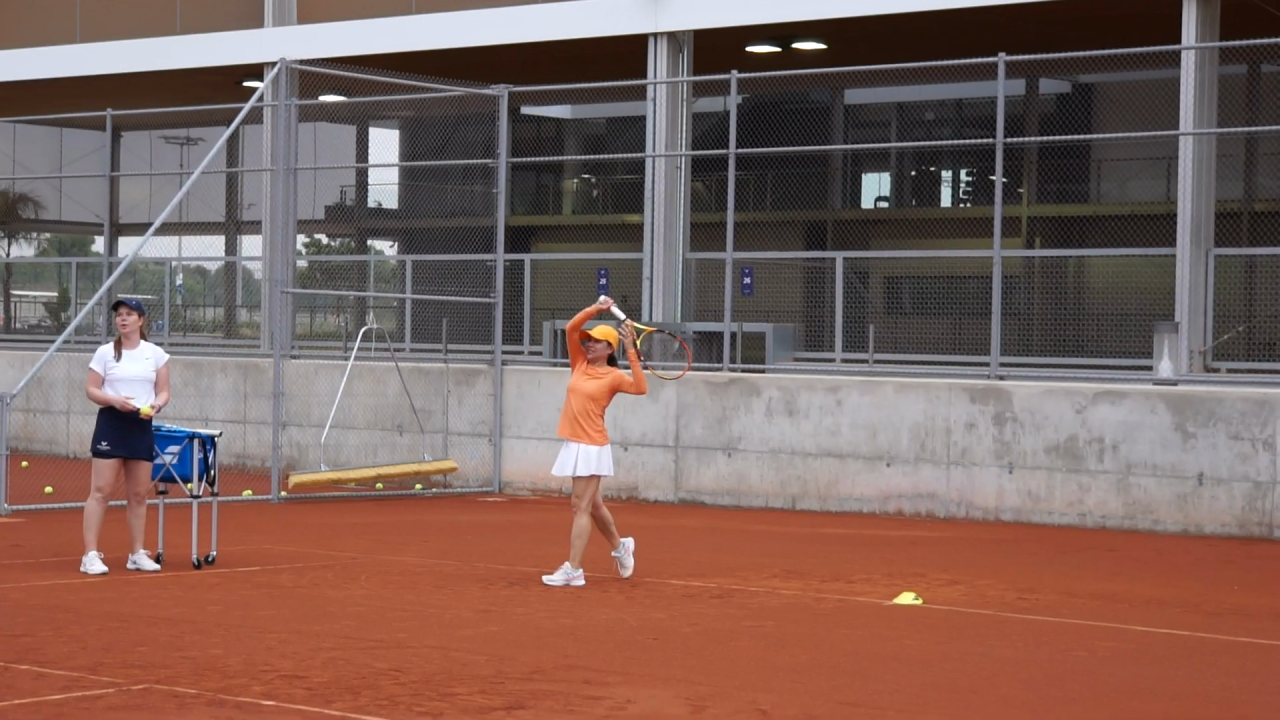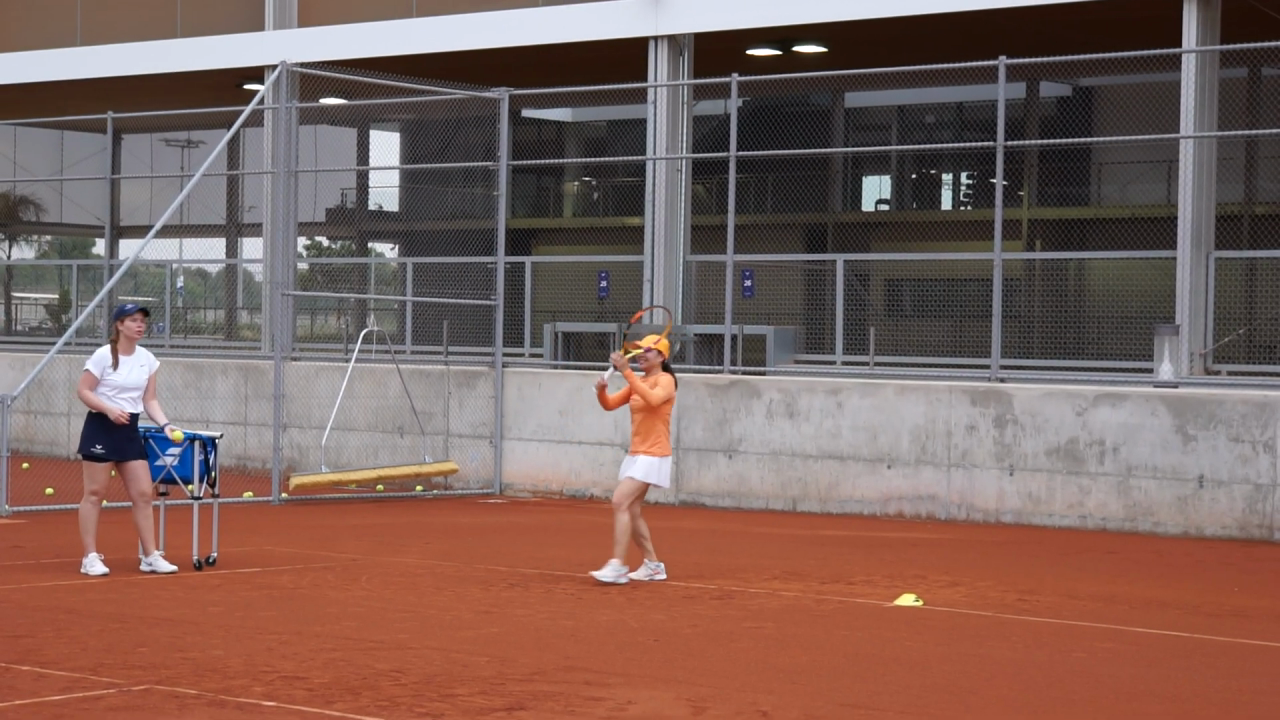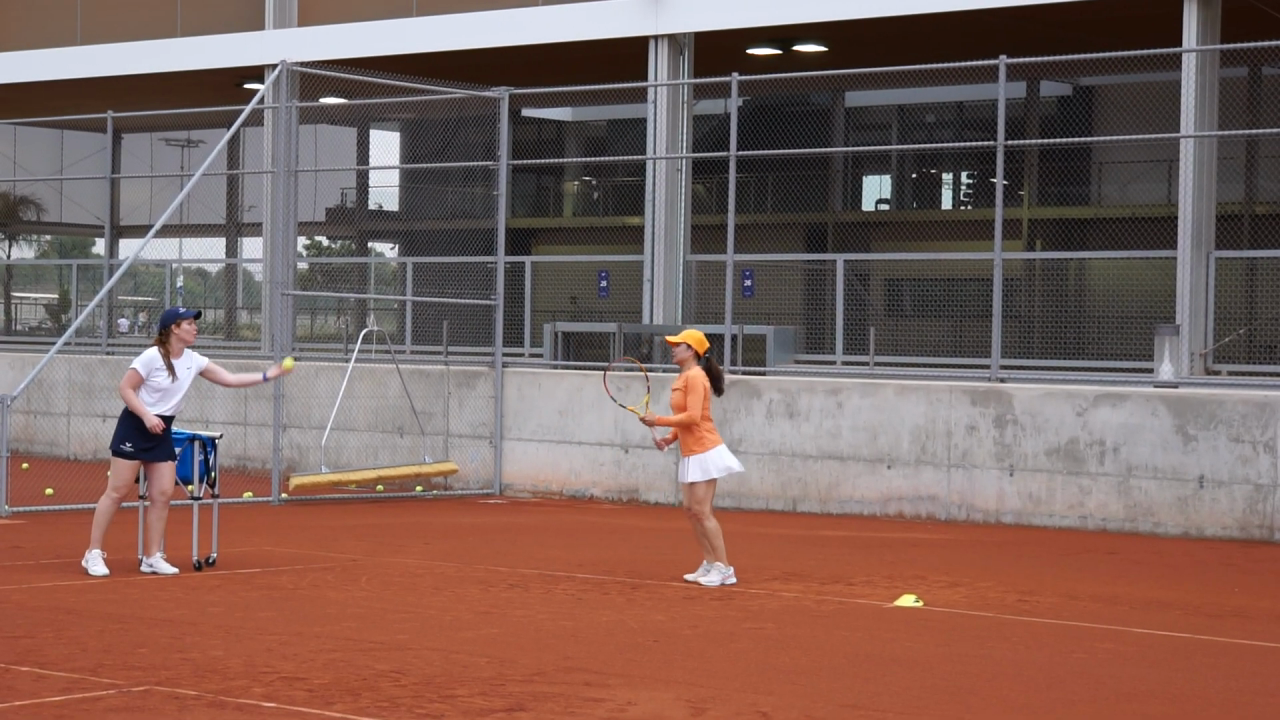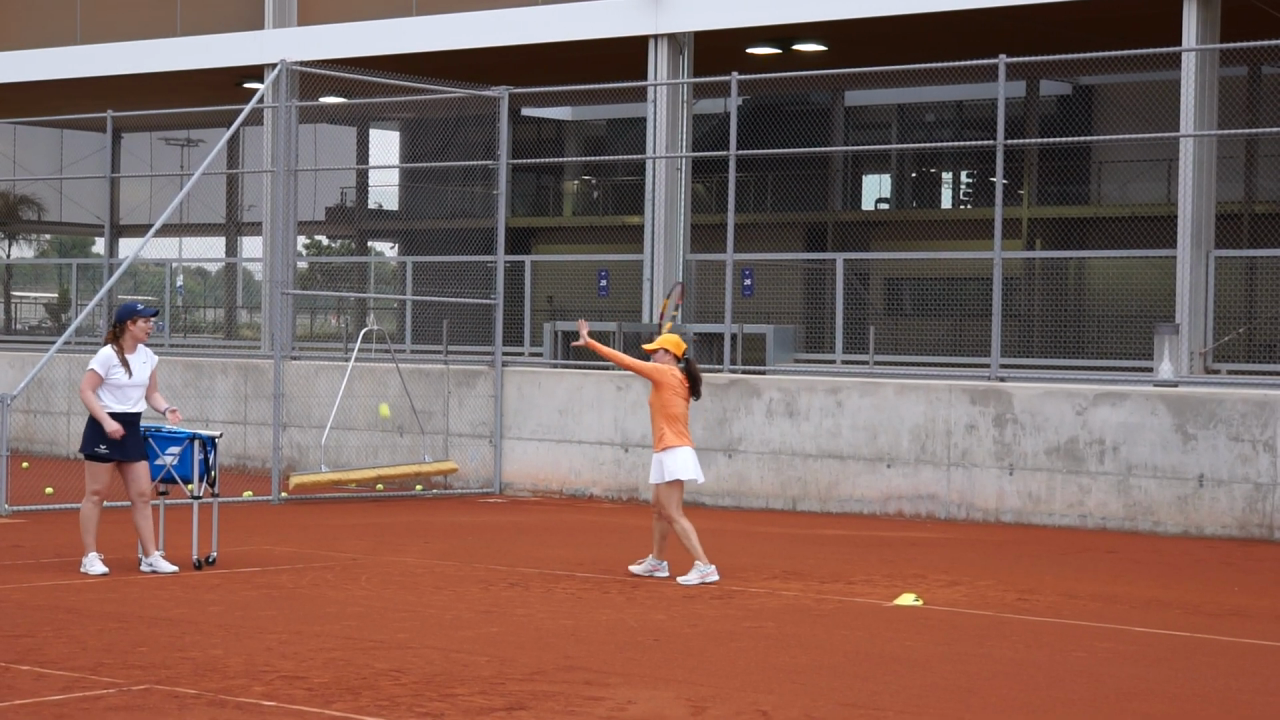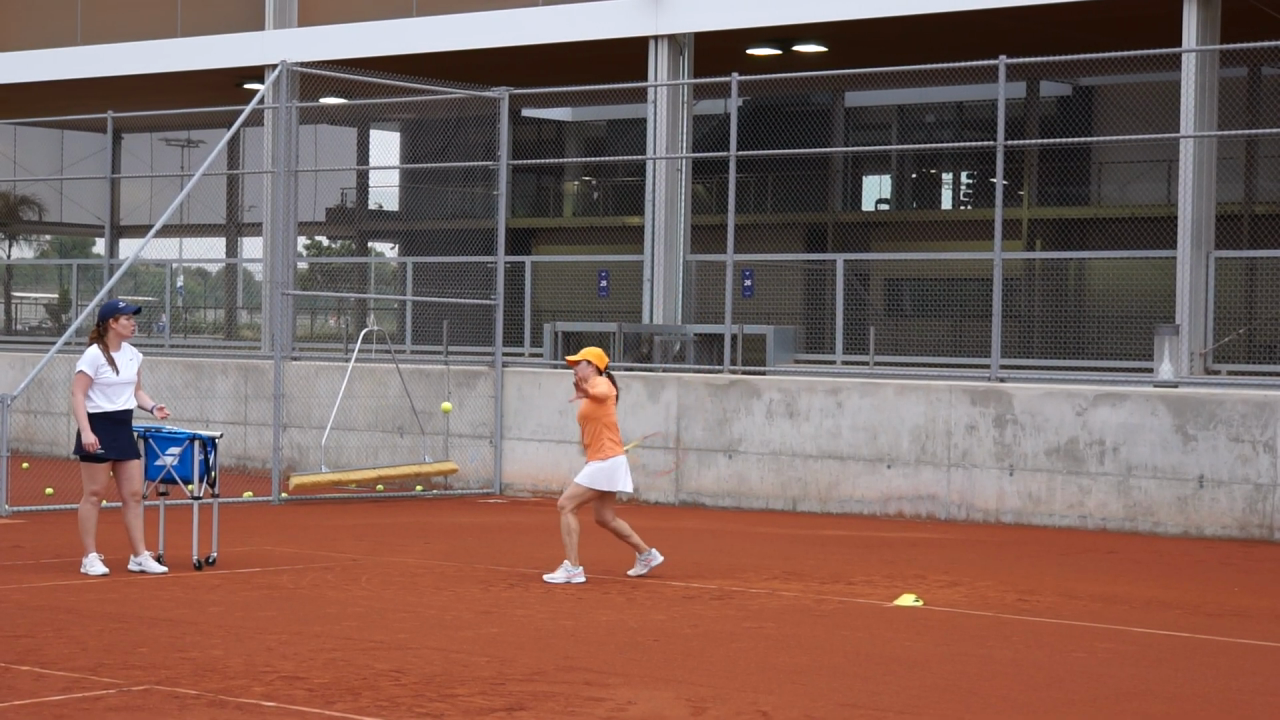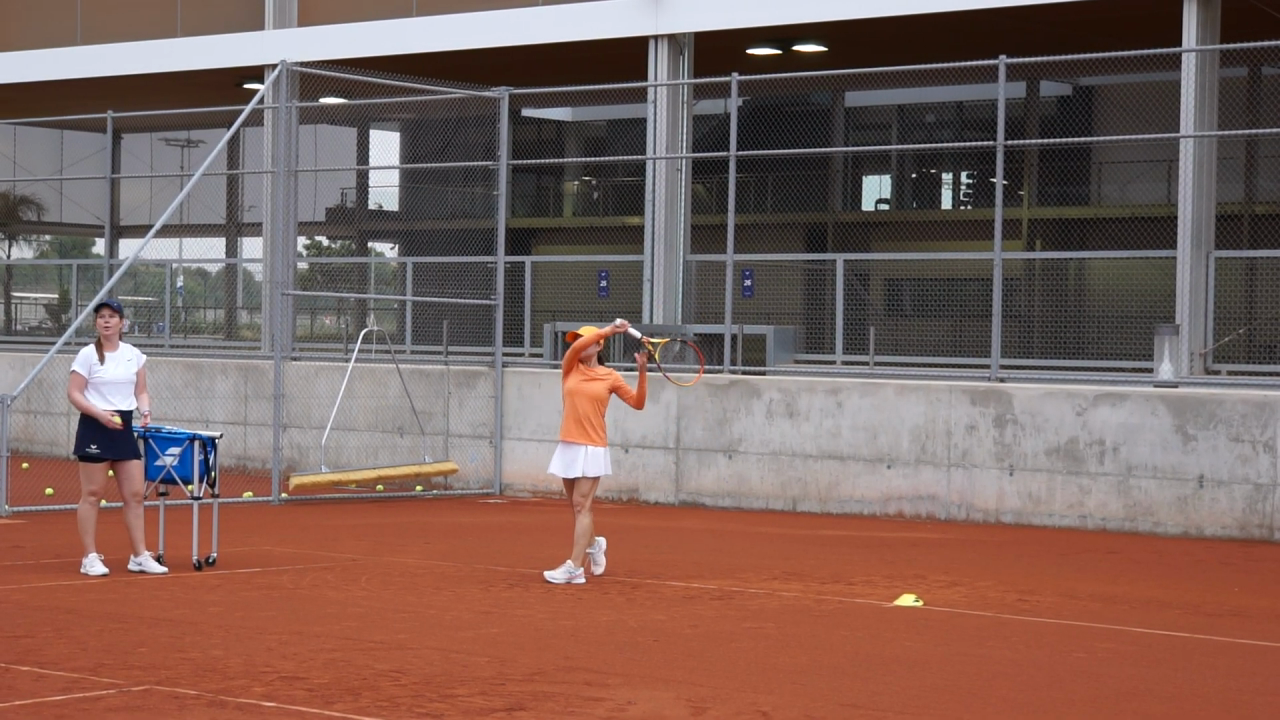
dt=0.7s
person 1, frame 1
left shoulder: (156, 354)
right shoulder: (105, 352)
left elbow: (163, 391)
right elbow: (91, 389)
left wrist: (156, 405)
right wrist: (114, 399)
left hip: (142, 427)
right hip: (111, 423)
left knee: (139, 495)
right knee: (101, 492)
left ankle: (137, 555)
right ankle: (90, 556)
person 1, frame 2
left shoulder: (148, 359)
right shoulder: (103, 355)
left elbow: (149, 400)
right elbow: (83, 391)
left wrist: (165, 424)
right wrist: (109, 409)
left hip: (130, 431)
right hip: (101, 428)
left knee: (143, 494)
right knee: (94, 494)
left ankle: (151, 557)
right ankle: (90, 557)
person 1, frame 3
left shoulder: (194, 360)
right shoulder: (152, 356)
left elbow: (230, 379)
right elbow: (125, 388)
left wrist: (265, 376)
right wrist: (147, 416)
left hip: (162, 432)
right hip: (135, 427)
left knee: (162, 495)
right knee: (116, 491)
left ankle: (152, 557)
right ankle: (93, 554)
person 1, frame 4
left shoulder: (148, 357)
right shoulder: (107, 355)
left elbow: (151, 394)
right elbow: (86, 391)
left wrist: (167, 410)
right wrist: (106, 421)
left hip: (131, 430)
right hip: (104, 430)
left knee: (143, 494)
right knee: (97, 494)
left ankle: (151, 557)
right ankle: (91, 556)
person 1, frame 5
left shoulder: (132, 354)
right shoulder: (93, 355)
right elbow: (77, 395)
left wrist: (152, 406)
right wrist: (85, 431)
left hip: (123, 429)
right hip: (98, 428)
left knee: (134, 495)
right knee: (94, 495)
left ankle: (140, 556)
right ankle: (90, 557)
person 1, frame 6
left shoulder: (134, 355)
right shoulder: (88, 354)
left elbow: (141, 392)
right elbow: (74, 393)
left wrist: (145, 412)
right wrist: (100, 413)
left hip: (124, 429)
right hip: (96, 428)
left knee: (135, 494)
right knee: (93, 494)
left ankle: (140, 557)
right ankle: (90, 558)
person 2, frame 1
left shoulder: (614, 376)
right shoulder: (579, 364)
left elbow: (641, 388)
right elbow: (571, 329)
left wrist: (631, 349)
right wrist: (595, 309)
left hip: (591, 447)
right hip: (574, 444)
left knee: (580, 507)
right knee: (593, 504)
left ankle: (573, 570)
right ankle: (620, 547)
person 2, frame 2
left shoulder: (665, 380)
right shoulder: (636, 383)
left elbow: (652, 400)
right elbow: (609, 404)
left wrist: (626, 372)
right wrist: (601, 390)
left hip: (654, 456)
right hip: (636, 455)
left knee: (619, 502)
right knee: (632, 512)
left ankle: (617, 564)
right ankle: (652, 564)
person 2, frame 3
left shoulder: (695, 377)
right shoulder: (682, 378)
left elbow: (693, 417)
left wrist: (658, 421)
right wrist: (670, 438)
left hip: (705, 453)
right hip: (691, 454)
left knee: (700, 512)
right knee: (693, 511)
left ankle: (724, 568)
right ankle: (710, 565)
person 2, frame 4
left shoulder: (665, 372)
right shoulder: (678, 379)
left elbow: (625, 361)
left wrist: (589, 342)
left hip: (672, 453)
right hip: (673, 452)
left knee: (672, 514)
right knee: (659, 508)
left ankle: (704, 566)
right ankle: (656, 561)
person 2, frame 5
left shoulder: (601, 383)
right shoulder: (588, 392)
left elbow: (604, 397)
left wrist: (587, 392)
left hip: (606, 463)
right hip: (599, 463)
left knee: (566, 506)
right knee: (604, 518)
left ankle: (572, 567)
right ankle: (647, 554)
person 2, frame 6
left shoulder: (611, 377)
right shoulder: (570, 368)
left elbow: (637, 403)
right elbow: (576, 348)
left wrist: (642, 372)
right wrist: (608, 329)
left hip: (592, 448)
right hip: (568, 446)
left knee: (581, 506)
right knee: (578, 505)
left ankle: (574, 568)
right ankle: (593, 544)
